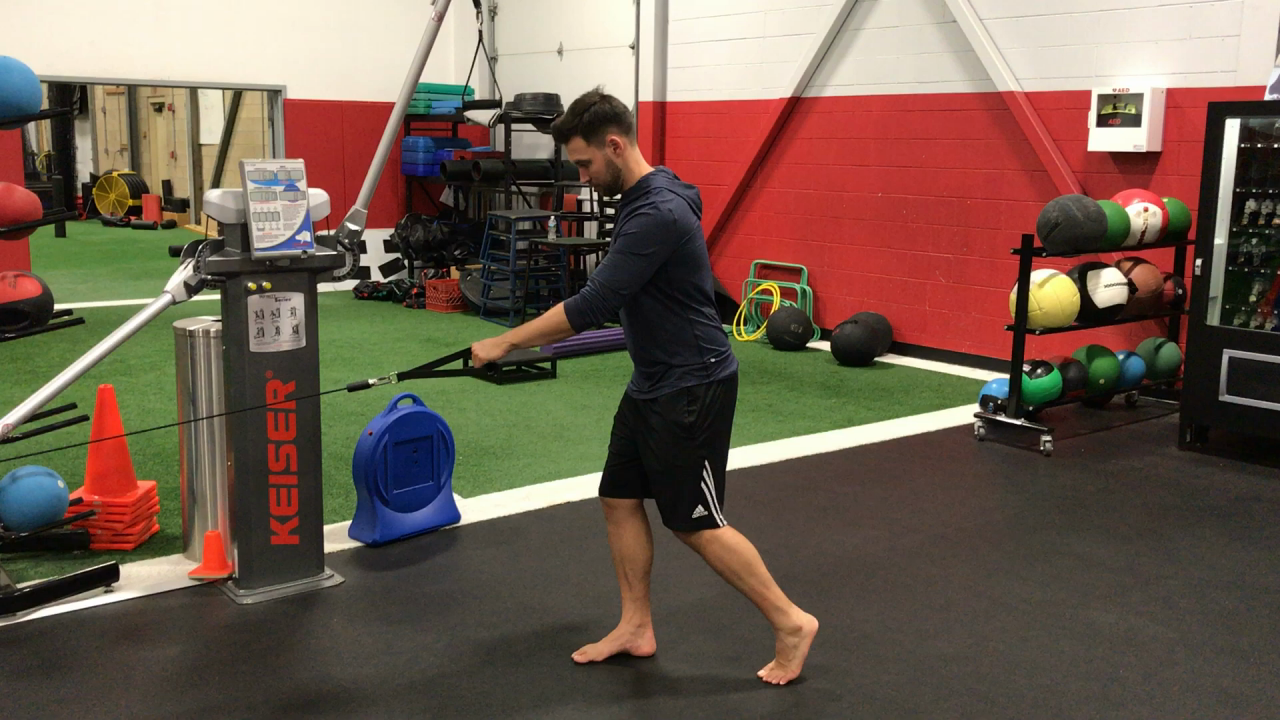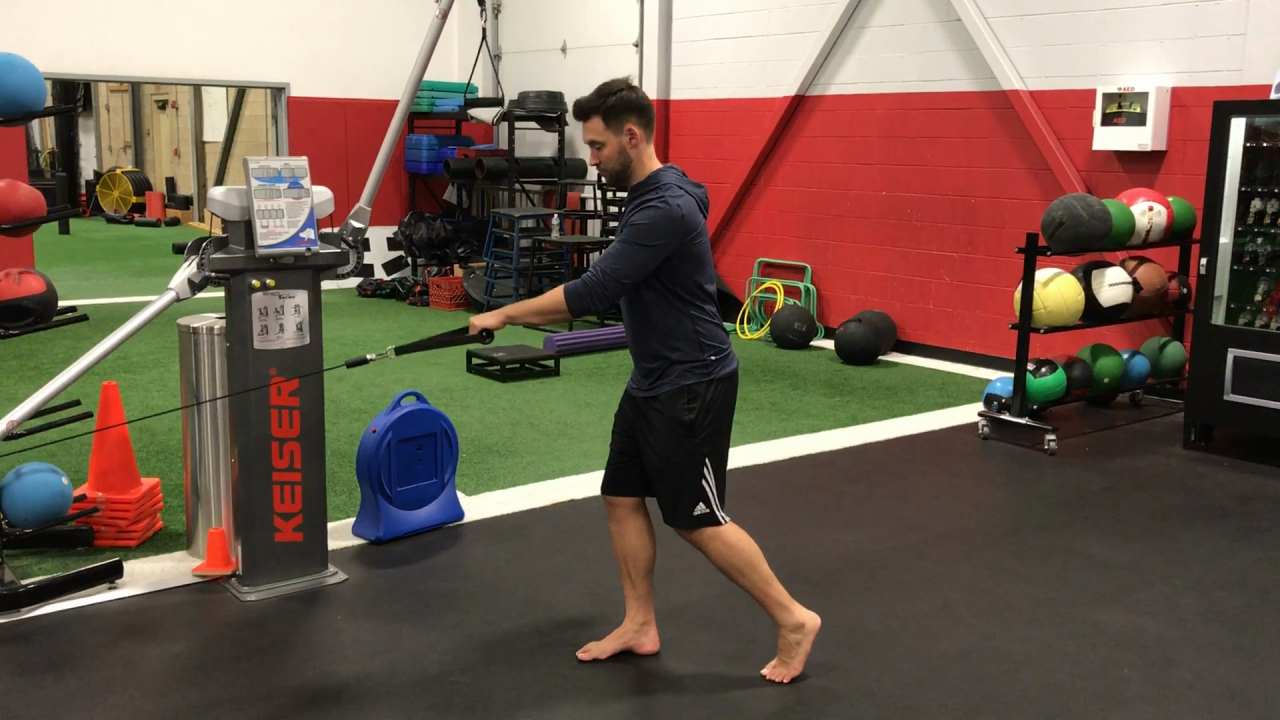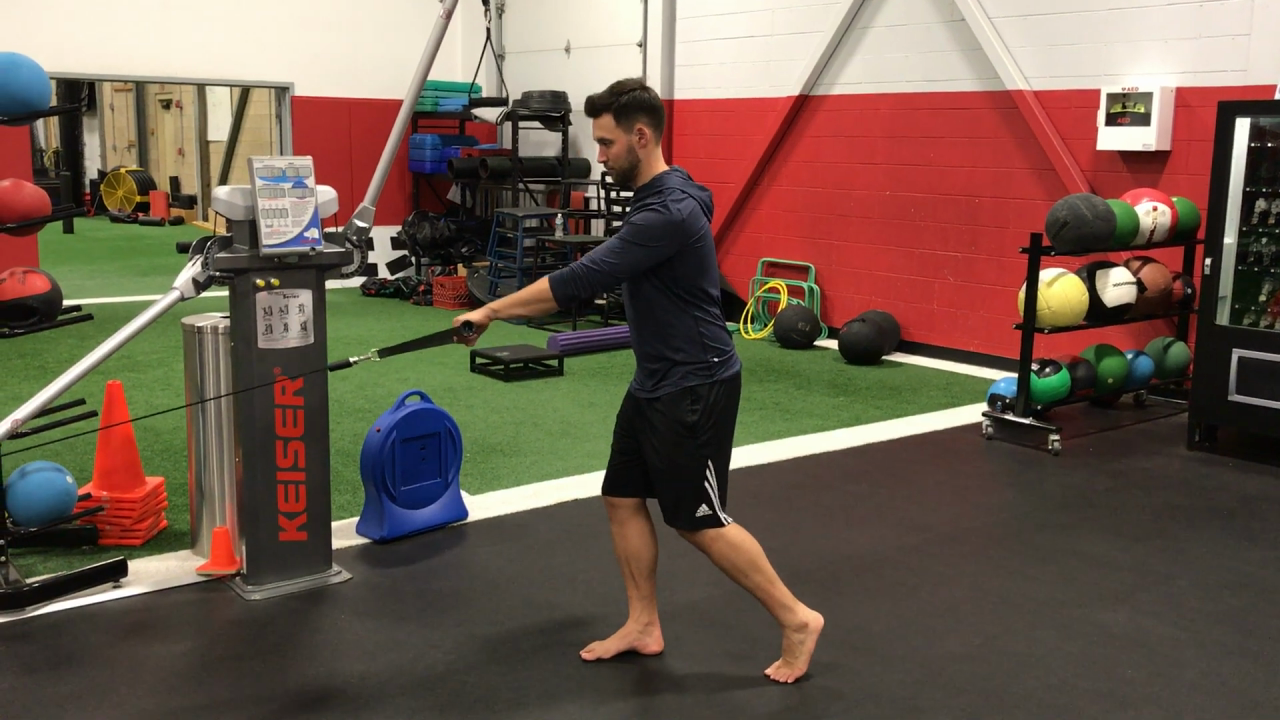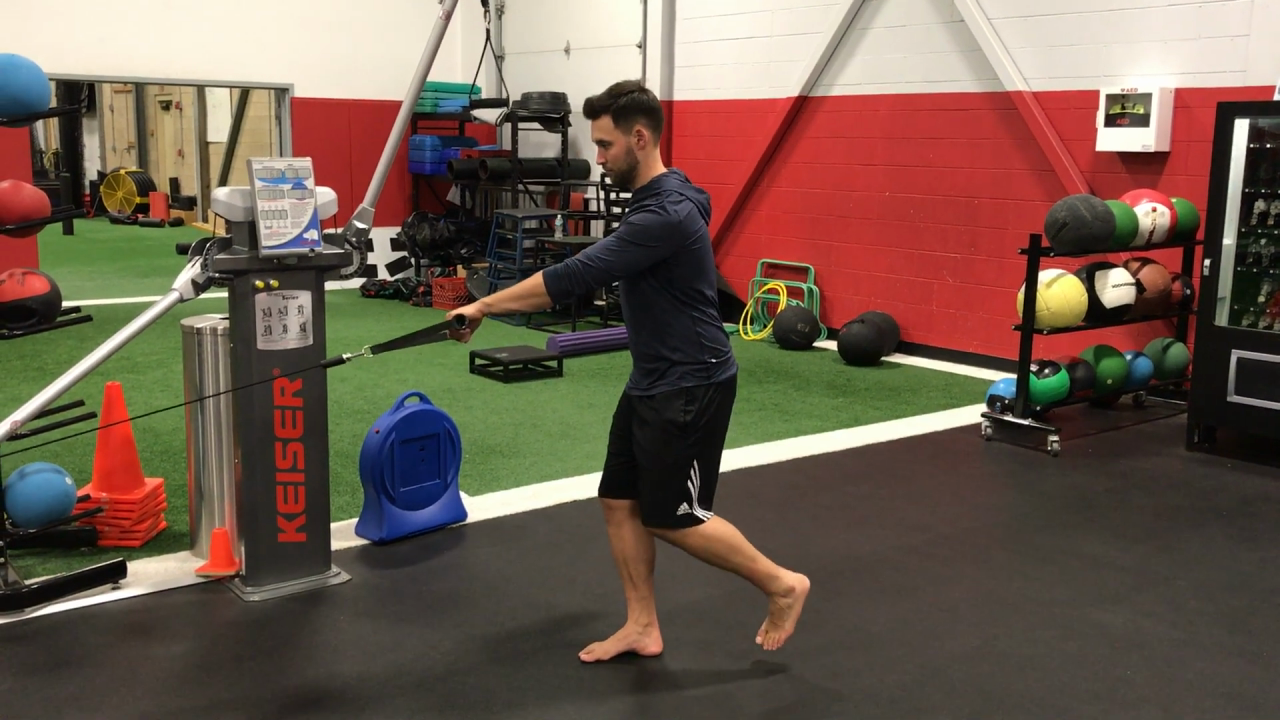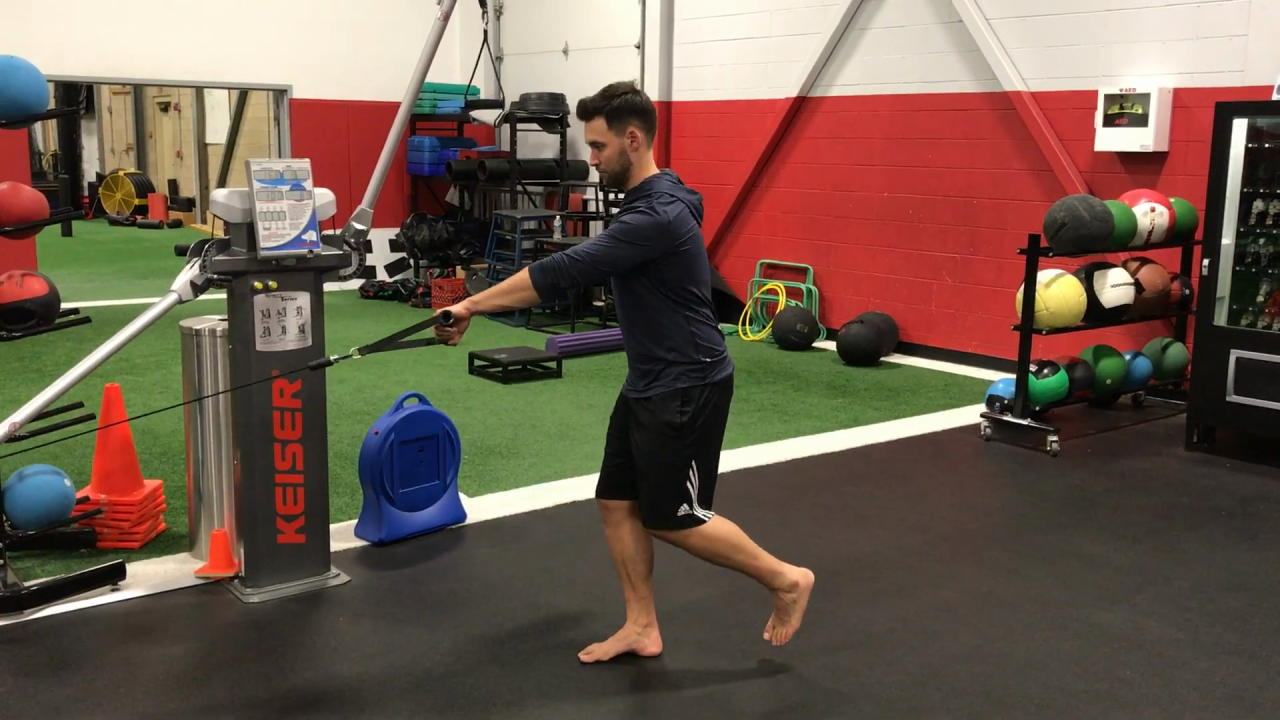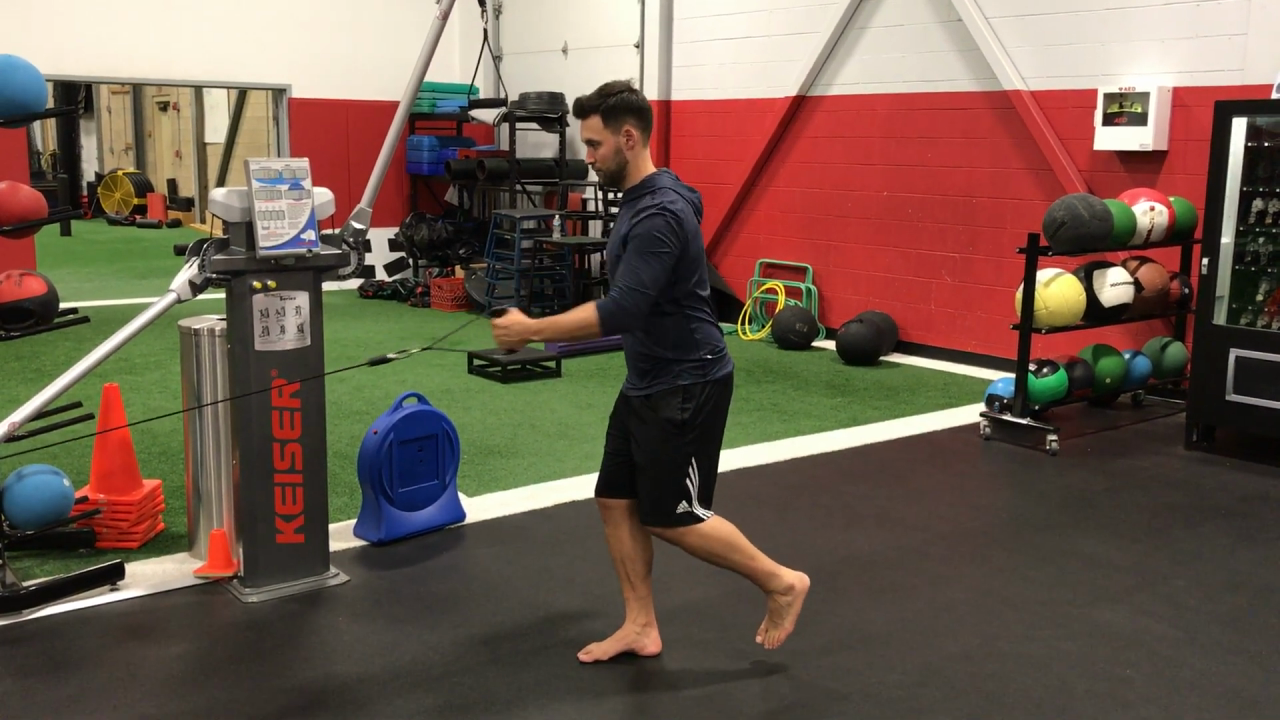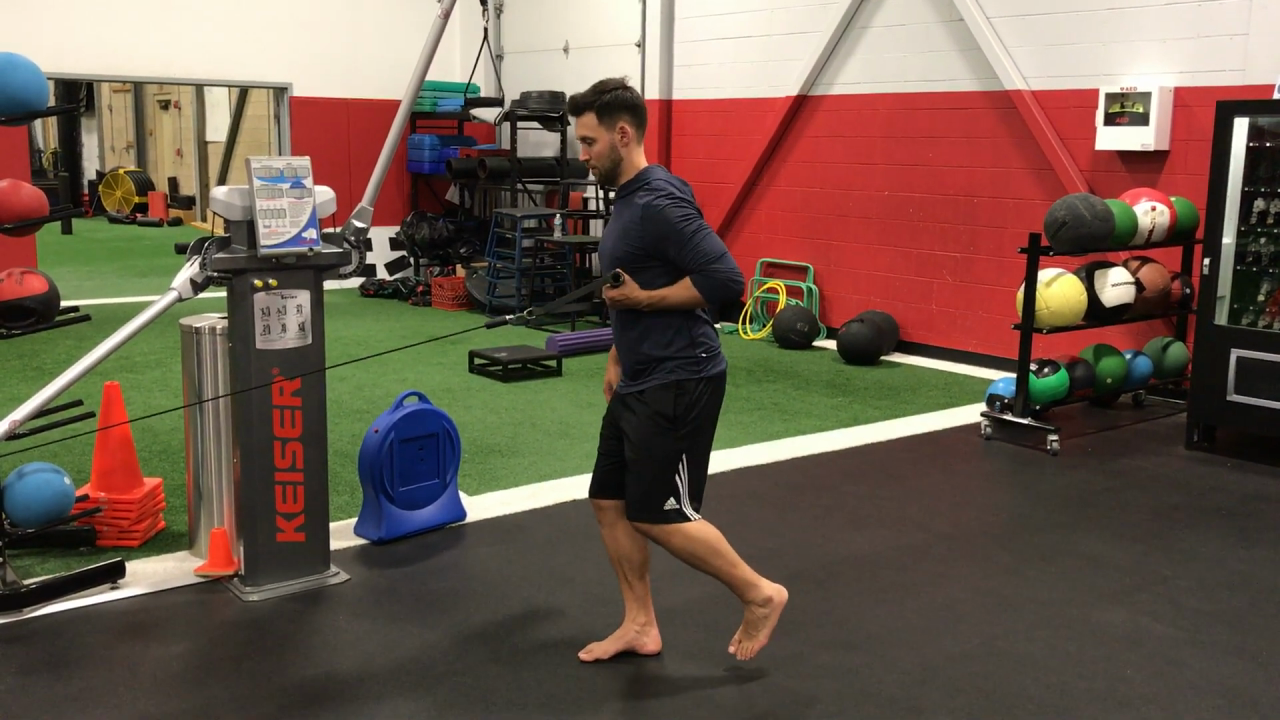
dt=0.5s
person 1, frame 1
left shoulder: (658, 213)
right shoulder: (641, 200)
left elbow: (593, 305)
left wrist: (505, 343)
left hip: (692, 386)
right hip: (653, 381)
left knee: (693, 522)
right knee: (619, 500)
left ankle: (790, 623)
right ankle: (635, 627)
person 1, frame 2
left shoulder: (665, 209)
right shoulder: (648, 197)
left elbow: (593, 291)
left wrist: (504, 315)
left hip: (691, 384)
right hip: (654, 379)
left knee: (696, 519)
right knee: (622, 499)
left ankle: (792, 620)
right ankle: (640, 626)
person 1, frame 3
left shoulder: (668, 213)
right shoulder: (654, 200)
left elbow: (581, 280)
left wrist: (491, 311)
left hip: (696, 386)
right hip: (657, 381)
left knee: (698, 521)
right knee: (622, 499)
left ankle: (796, 621)
right ankle: (643, 626)
person 1, frame 4
left shoulder: (667, 214)
right shoulder: (652, 201)
left elbow: (576, 275)
left wrist: (483, 306)
left hip: (691, 386)
right hip: (653, 381)
left knee: (673, 518)
right knee: (620, 501)
left ankle: (781, 585)
right ankle: (642, 627)
person 1, frame 5
left shoulder: (657, 215)
right shoulder: (648, 202)
left elbow: (564, 271)
left wrist: (470, 305)
left hip: (687, 388)
right hip: (650, 383)
left knee: (673, 520)
right knee: (617, 503)
left ankle: (786, 581)
right ankle: (642, 628)
person 1, frame 6
left shoulder: (659, 212)
right shoulder: (640, 200)
left elbow: (621, 311)
left wrist: (531, 329)
left hip: (686, 384)
right hip: (650, 380)
left knee: (673, 517)
right knee: (616, 502)
left ankle: (782, 583)
right ankle: (641, 627)
person 1, frame 7
left shoulder: (660, 204)
right shoulder: (631, 199)
left elbow: (724, 281)
left wrist: (644, 299)
right wrist: (616, 357)
left hip: (679, 381)
right hip: (641, 379)
left knee: (659, 515)
right knee: (610, 502)
left ankle: (759, 595)
right ankle: (640, 626)
